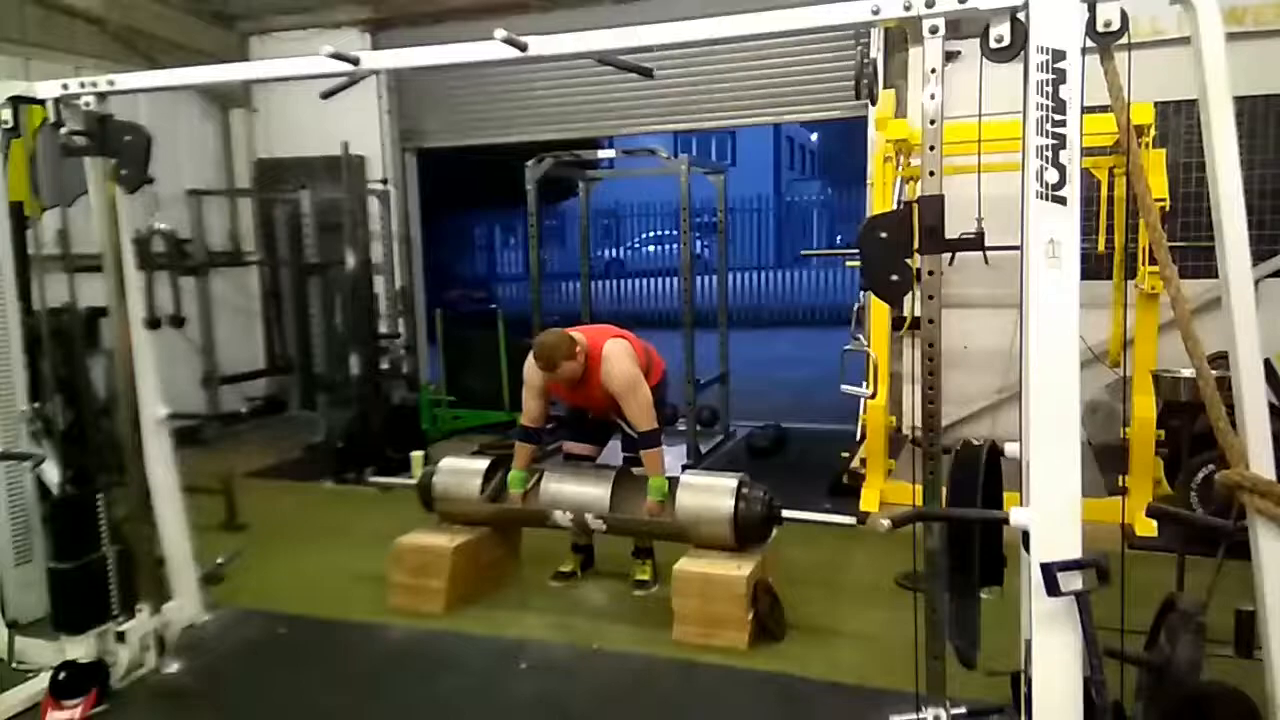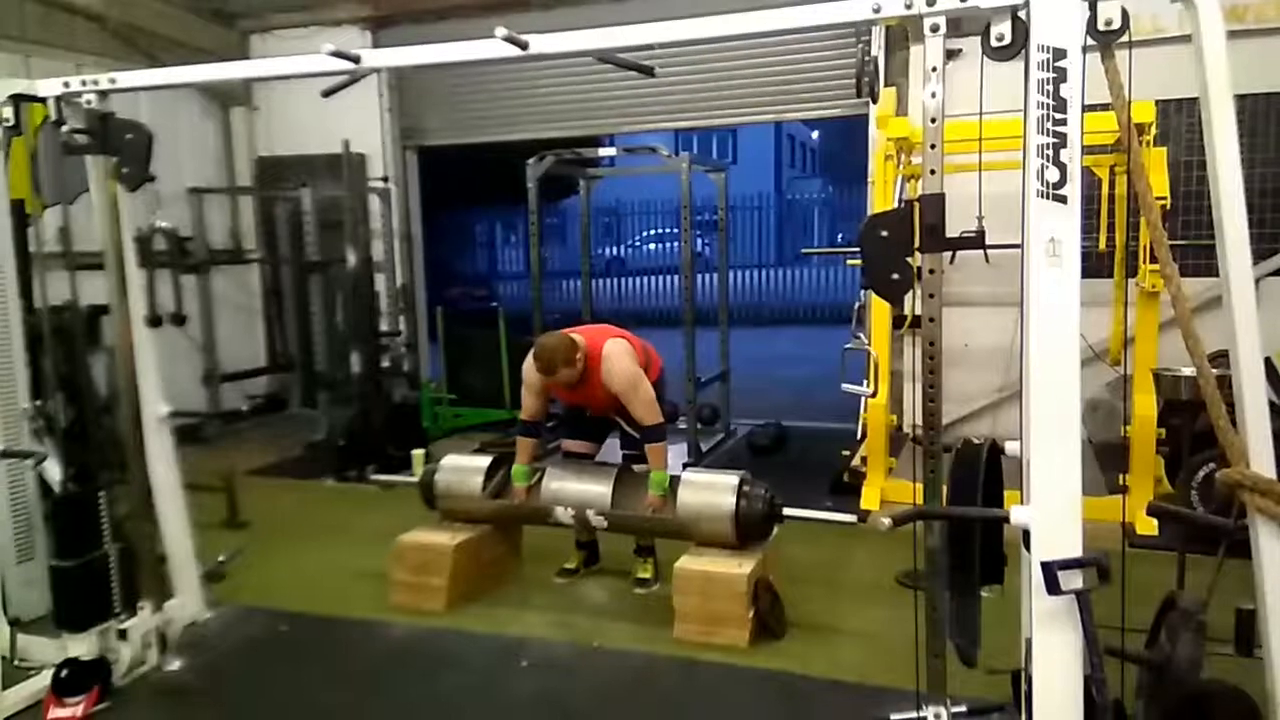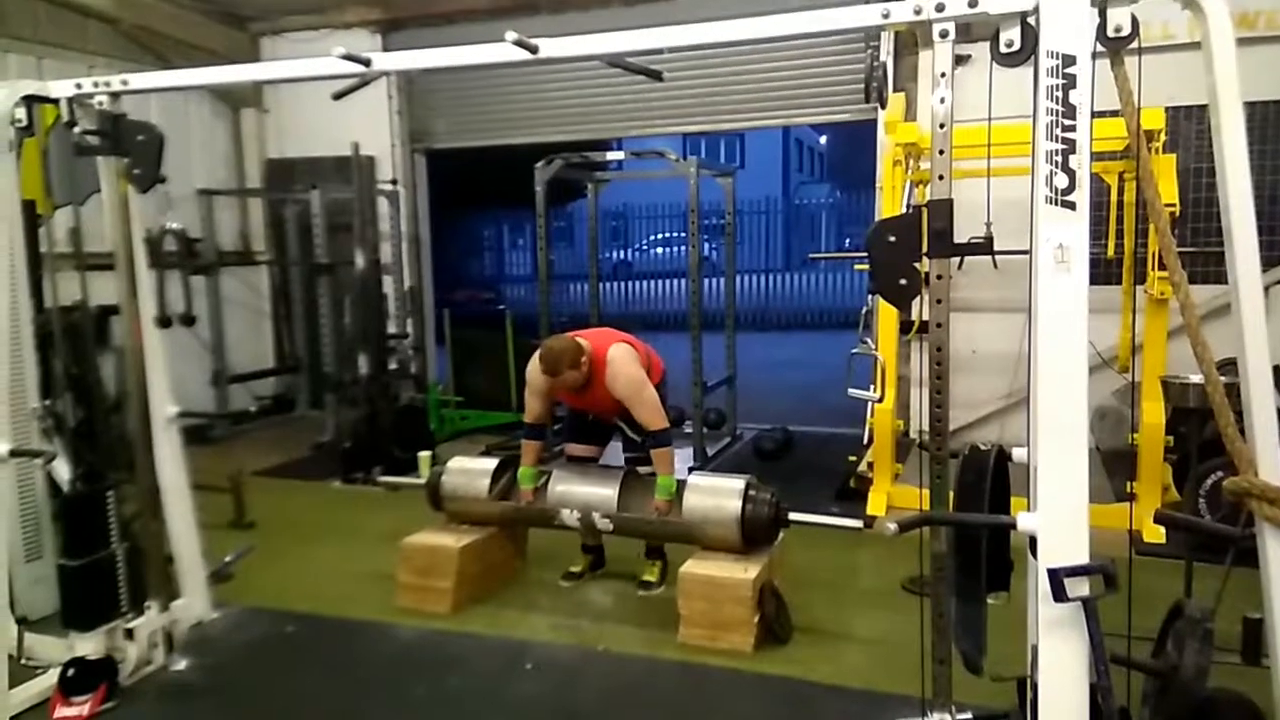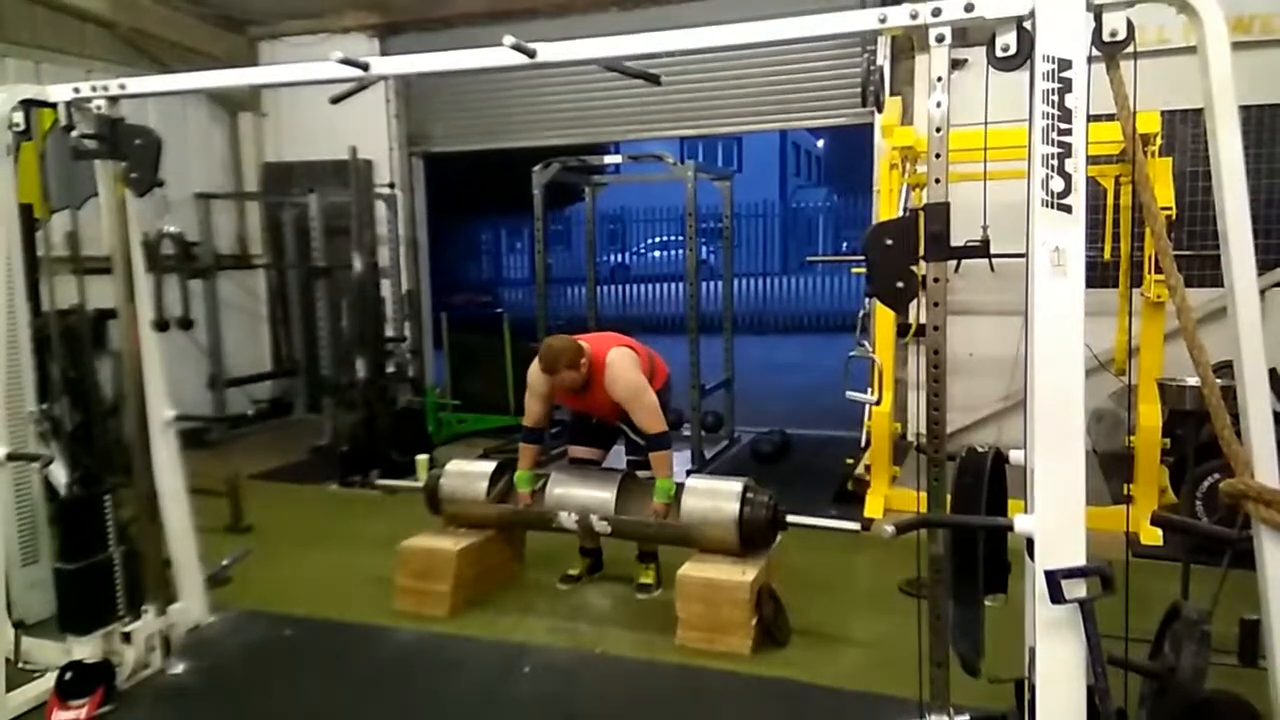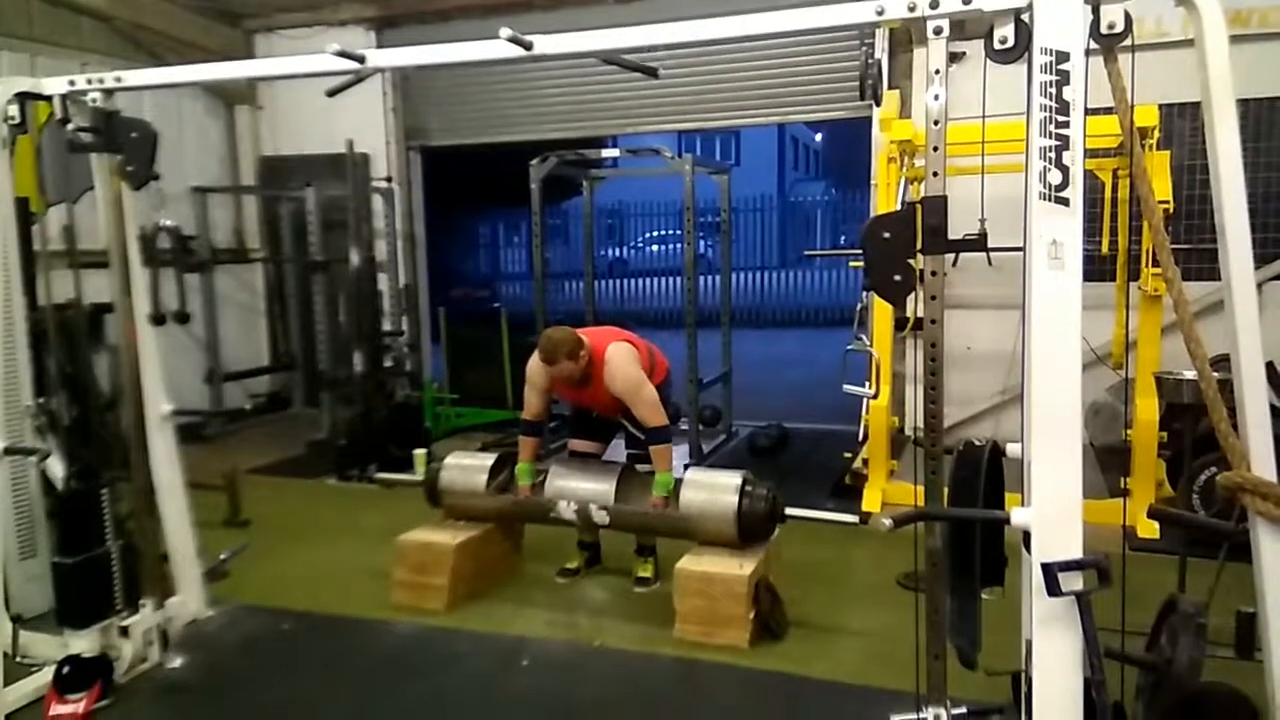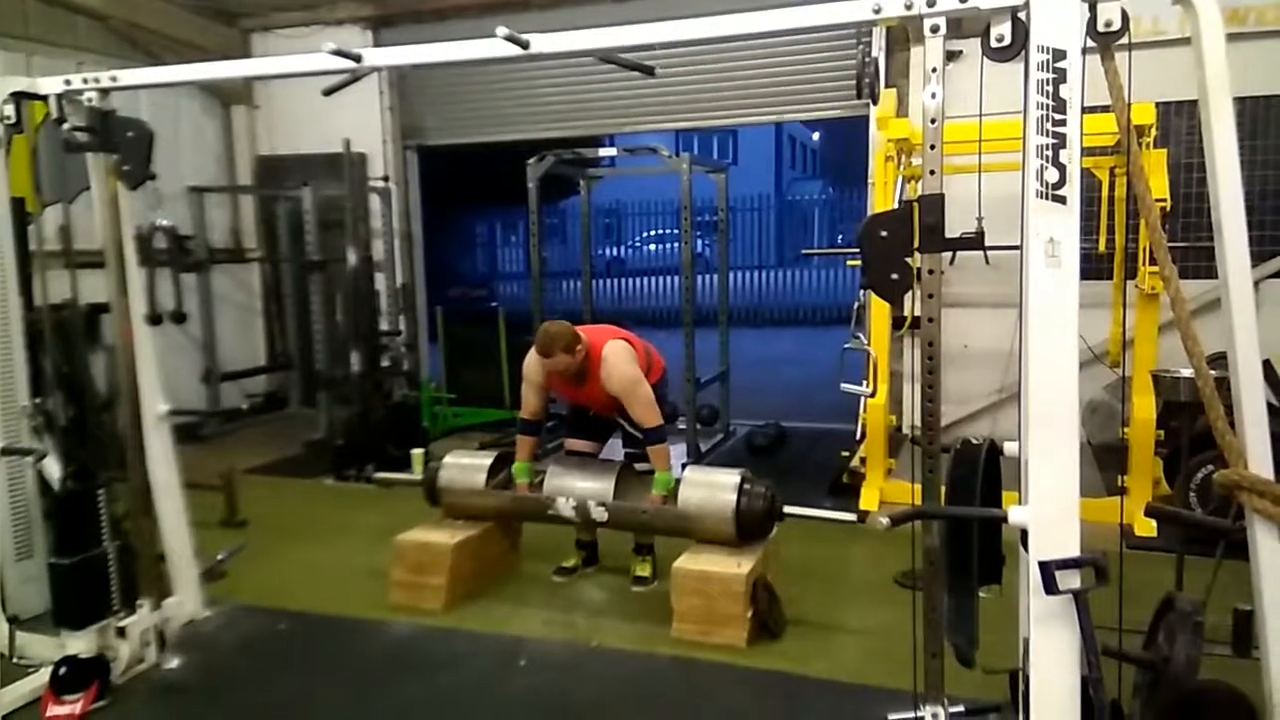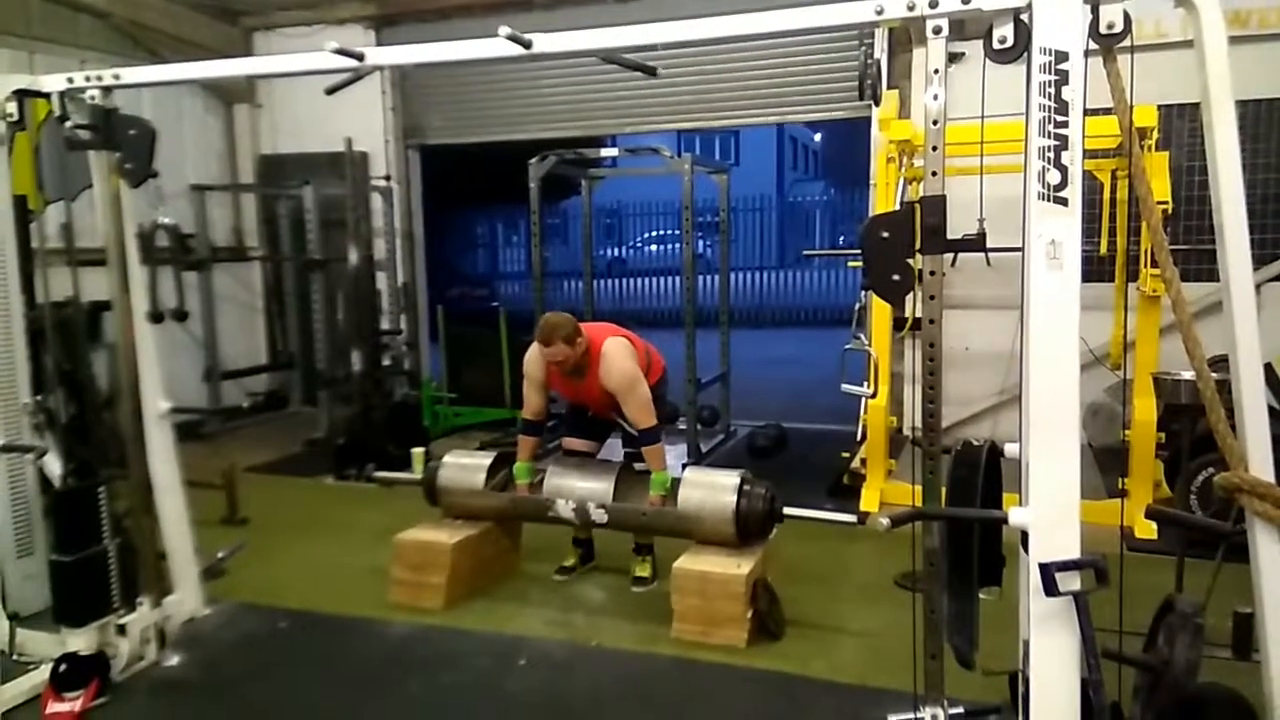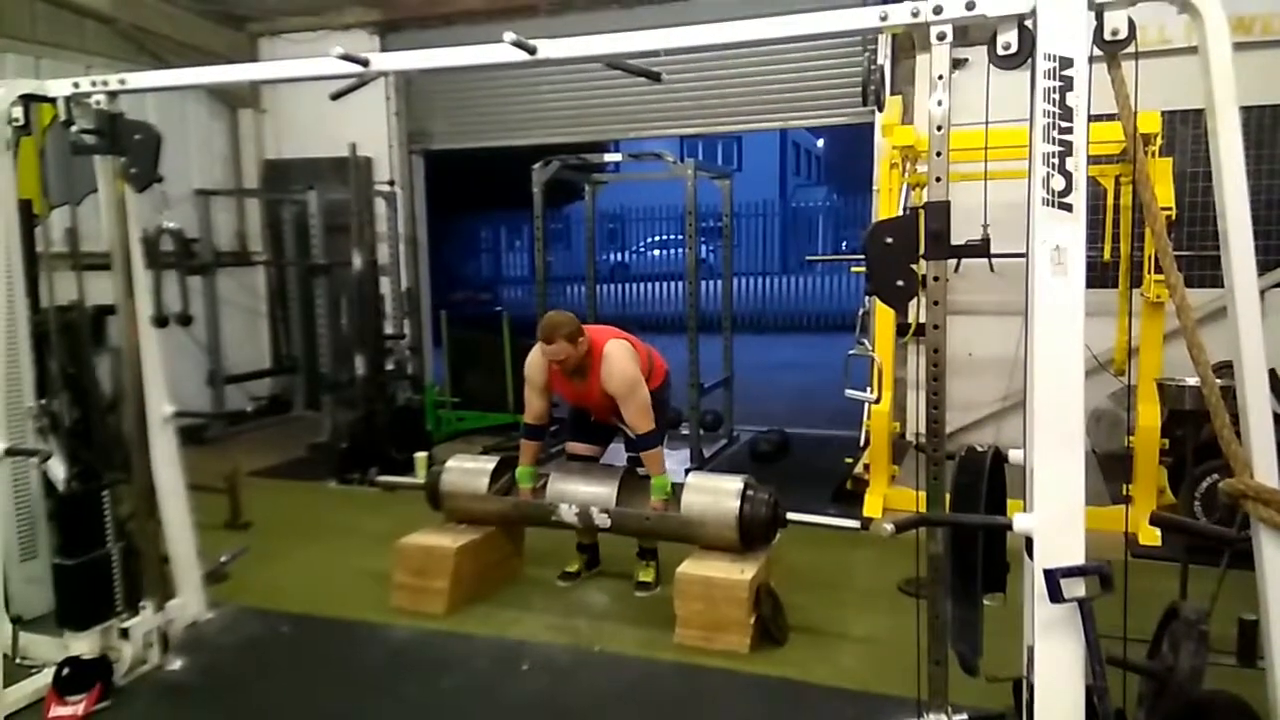
dt=0.3s
person 1, frame 1
left shoulder: (615, 362)
right shoulder: (536, 365)
left elbow: (647, 429)
right elbow: (530, 424)
left wrist: (656, 490)
right wrist: (517, 481)
left hip: (644, 387)
right hip: (588, 400)
left ankle: (644, 557)
right ankle: (581, 552)
person 1, frame 2
left shoulder: (615, 362)
right shoulder: (535, 364)
left elbow: (652, 424)
right elbow: (530, 419)
left wrist: (658, 484)
right wrist: (521, 475)
left hip: (641, 387)
right hip: (586, 399)
left knee: (638, 472)
left ankle: (645, 554)
right ankle: (586, 550)
person 1, frame 3
left shoulder: (619, 367)
right shoulder: (539, 367)
left elbow: (657, 428)
right elbow: (534, 422)
left wrist: (665, 488)
right wrist: (527, 478)
left hip: (643, 390)
right hip: (589, 404)
left knee: (642, 474)
left ankle: (656, 557)
right ankle: (592, 553)
person 1, frame 4
left shoulder: (619, 371)
right shoulder: (541, 371)
left elbow: (656, 432)
right elbow: (533, 425)
left wrist: (663, 492)
right wrist: (524, 481)
left hip: (648, 392)
right hip: (593, 406)
left ankle: (648, 561)
right ankle: (590, 556)
person 1, frame 5
left shoulder: (618, 365)
right shoulder: (539, 364)
left elbow: (657, 425)
right elbow: (532, 418)
left wrist: (662, 485)
right wrist: (524, 474)
left hip: (648, 387)
right hip: (592, 400)
left knee: (642, 472)
left ankle: (646, 554)
right ankle: (588, 550)
person 1, frame 6
left shoulder: (615, 363)
right shoulder: (536, 362)
left elbow: (652, 425)
right elbow: (530, 416)
left wrist: (661, 483)
right wrist: (522, 473)
left hip: (644, 386)
right hip: (588, 398)
left knee: (639, 472)
left ankle: (644, 554)
right ankle: (586, 550)
person 1, frame 7
left shoulder: (615, 360)
right shoulder: (536, 357)
left elbow: (646, 426)
right elbow: (532, 416)
left wrist: (658, 484)
right wrist: (522, 475)
left hip: (644, 385)
right hip: (587, 398)
left ankle: (644, 554)
right ankle: (582, 548)
person 1, frame 8
left shoulder: (616, 362)
right shoulder: (538, 361)
left elbow: (644, 430)
right elbow: (534, 420)
left wrist: (659, 489)
right wrist: (525, 479)
left hip: (647, 390)
right hip: (590, 401)
left knee: (641, 476)
left ankle: (648, 557)
right ankle: (587, 553)
